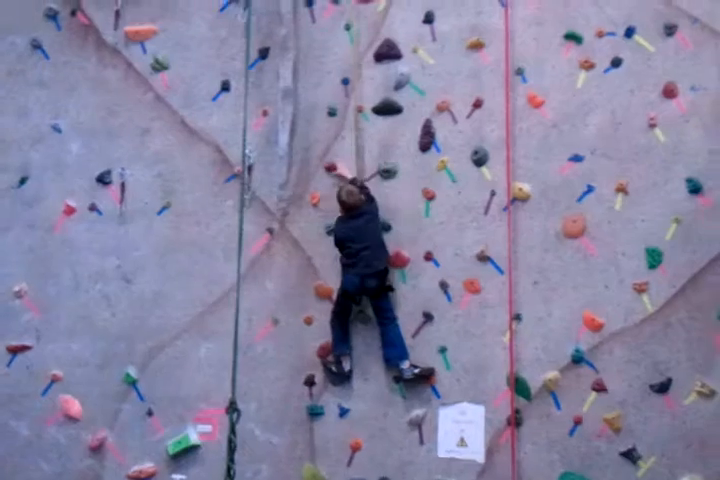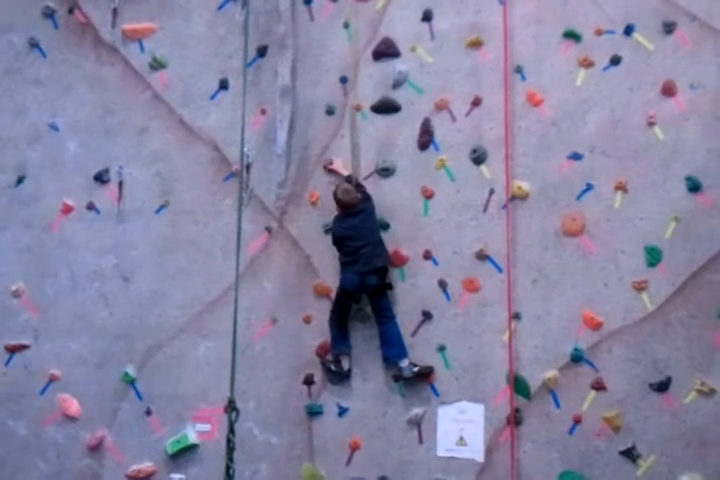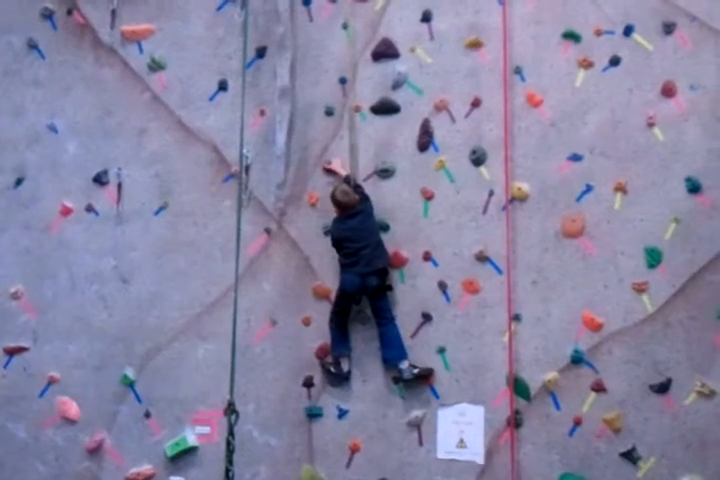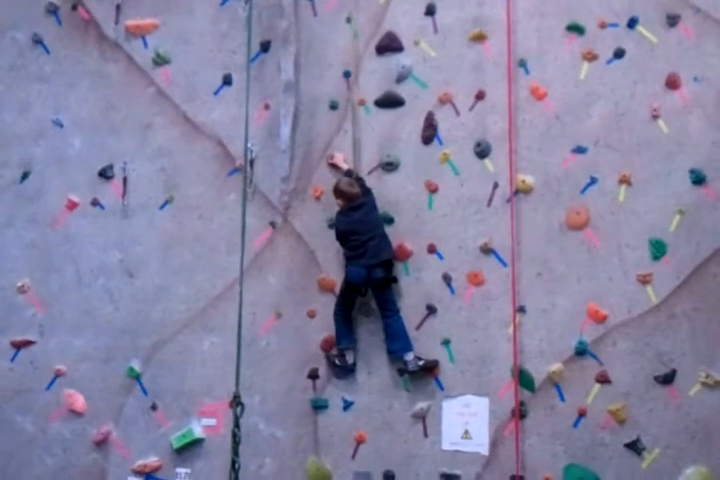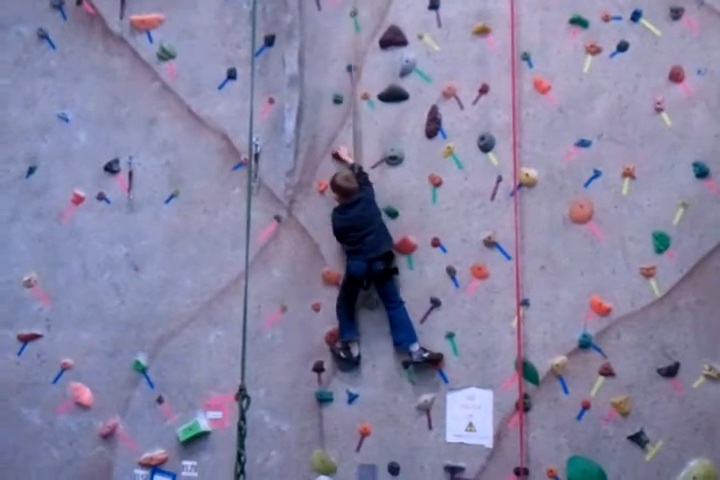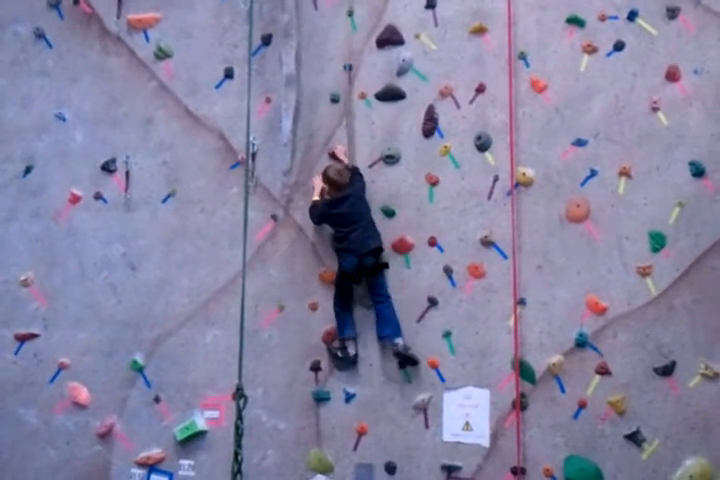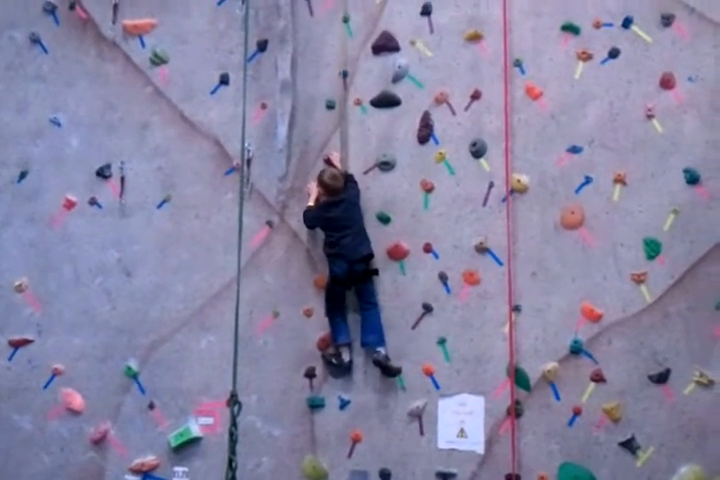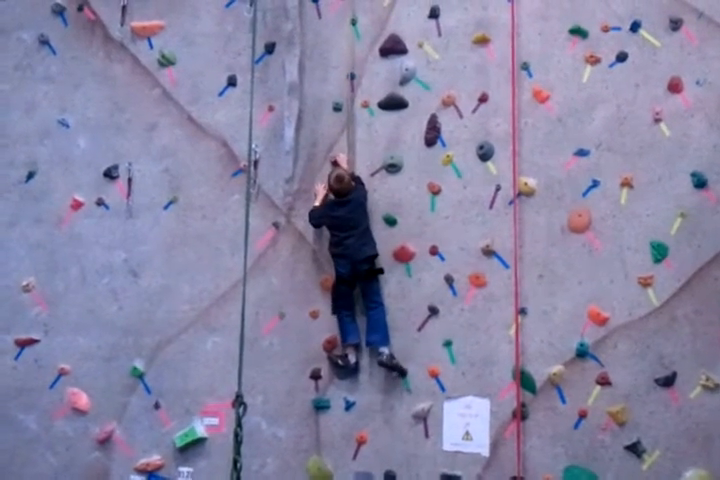
dt=0.4s
person 1, frame 1
left shoulder: (340, 226)
right shoulder: (370, 210)
right elbow: (363, 189)
left hip: (351, 278)
right hip: (375, 276)
left knee: (339, 319)
right knee: (387, 320)
left ankle: (343, 364)
right ankle: (404, 367)
person 1, frame 2
left shoulder: (337, 225)
right shoulder: (367, 208)
right elbow: (359, 186)
right wrist: (342, 170)
left hip: (350, 276)
right hip: (375, 274)
left knee: (338, 318)
right knee: (386, 319)
left ankle: (342, 361)
right ankle: (403, 364)
person 1, frame 3
left shoulder: (337, 227)
right shoulder: (366, 209)
right elbow: (357, 187)
right wrist: (340, 170)
left hip: (350, 278)
right hip: (375, 276)
left knee: (338, 320)
right knee: (385, 320)
left ankle: (342, 363)
right ankle: (403, 367)
person 1, frame 4
left shoulder: (341, 220)
right shoulder: (369, 202)
right elbow: (359, 181)
right wrist: (342, 165)
left hip: (355, 270)
right hip: (380, 268)
left knee: (342, 312)
right knee: (390, 313)
left ankle: (347, 356)
right ankle: (409, 358)
person 1, frame 5
left shoulder: (338, 215)
right shoulder: (367, 196)
right elbow: (362, 175)
right wrist: (347, 159)
left hip: (356, 263)
right hip: (381, 260)
left knee: (345, 305)
right knee: (394, 304)
left ankle: (351, 348)
right ankle: (415, 349)
person 1, frame 6
left shoulder: (327, 206)
right shoulder: (357, 191)
left elbow: (315, 215)
right elbow: (357, 174)
left wrist: (316, 193)
right wrist: (343, 159)
left hip: (347, 258)
right hip: (371, 254)
left knee: (342, 303)
right knee: (382, 299)
left ankle: (348, 348)
right ankle: (398, 343)
person 1, frame 7
left shoulder: (321, 209)
right shoulder: (352, 196)
left elbow: (308, 220)
right elbow: (351, 180)
left wrist: (312, 198)
right wrist: (338, 165)
left hip: (338, 264)
right hip: (361, 260)
left knee: (335, 309)
right knee: (369, 306)
left ankle: (343, 354)
right ankle: (379, 351)
person 1, frame 8
left shoulder: (328, 208)
right shoulder: (360, 197)
left elbow: (314, 219)
right elbow: (358, 182)
left wrist: (319, 197)
right wrist: (346, 168)
left hip: (343, 264)
right hip: (365, 260)
left knee: (345, 310)
right knee: (374, 305)
left ankle: (351, 356)
right ankle: (384, 352)
